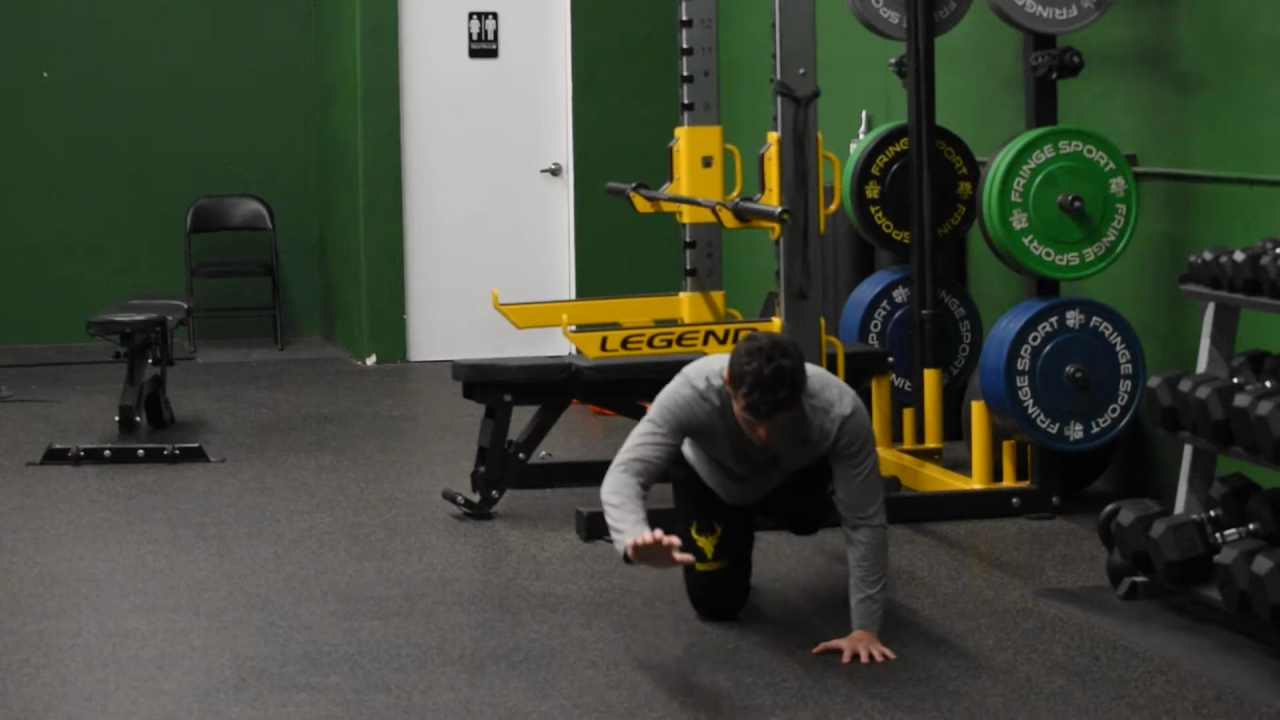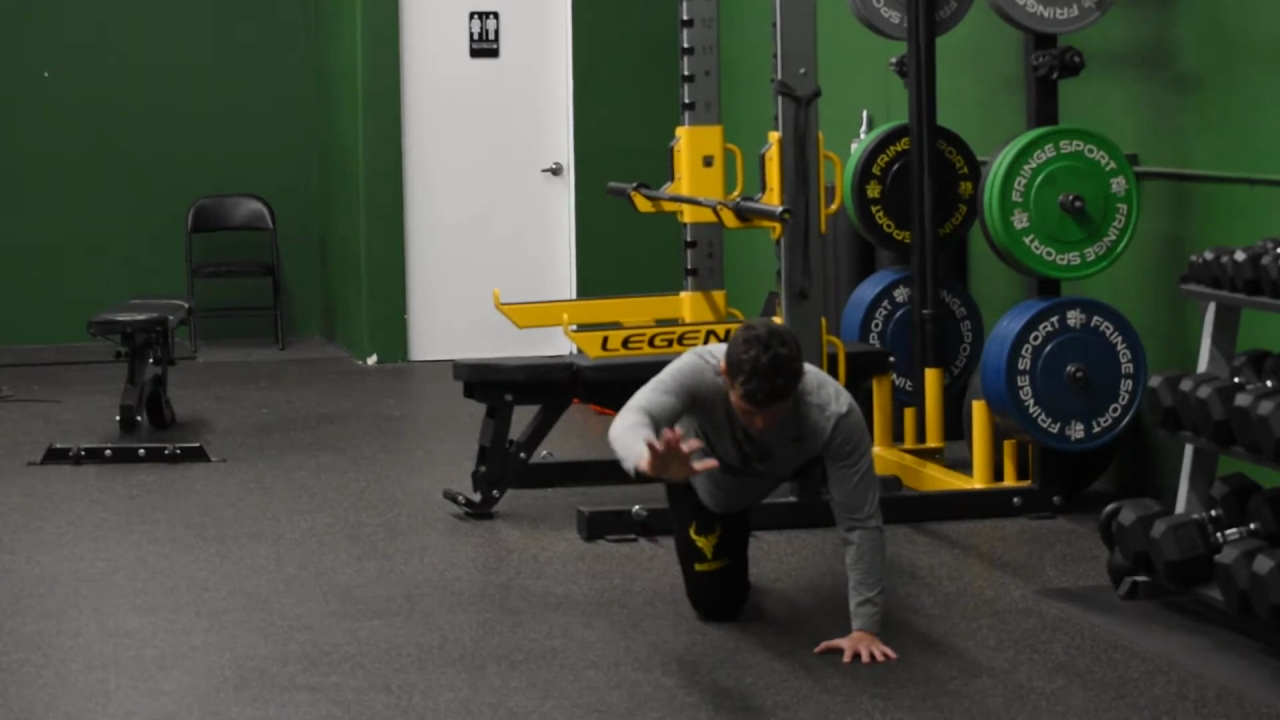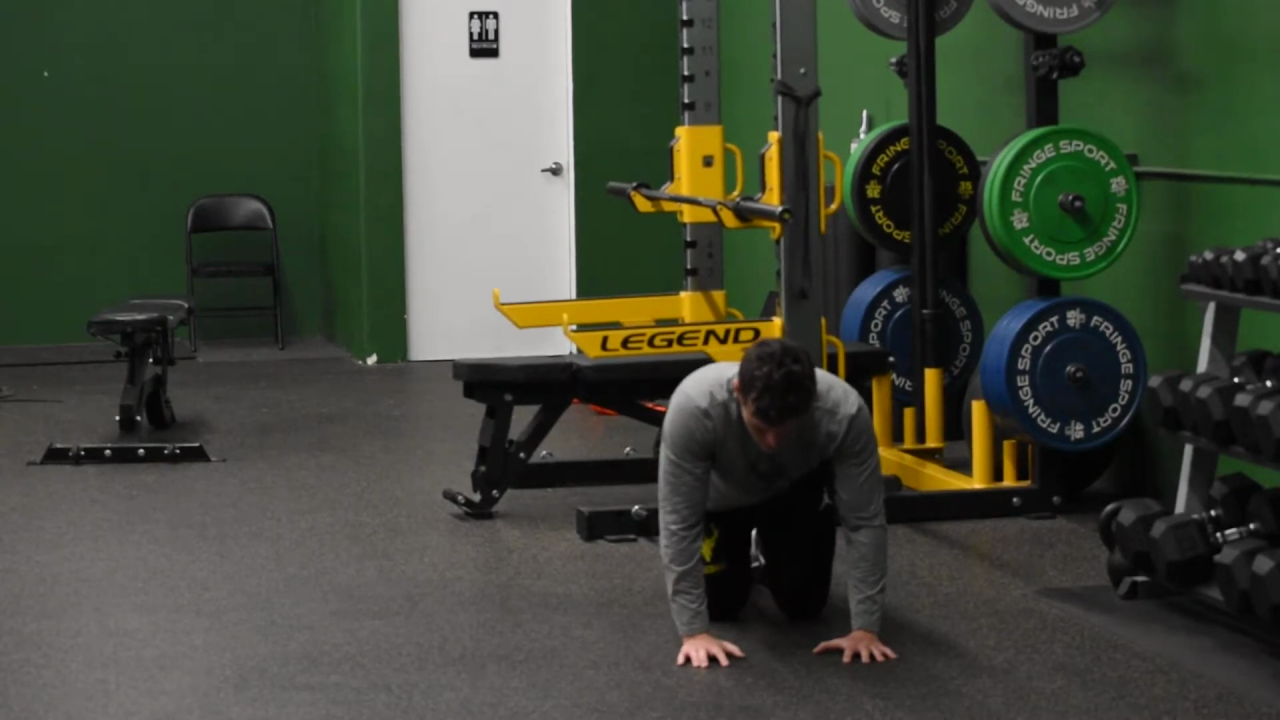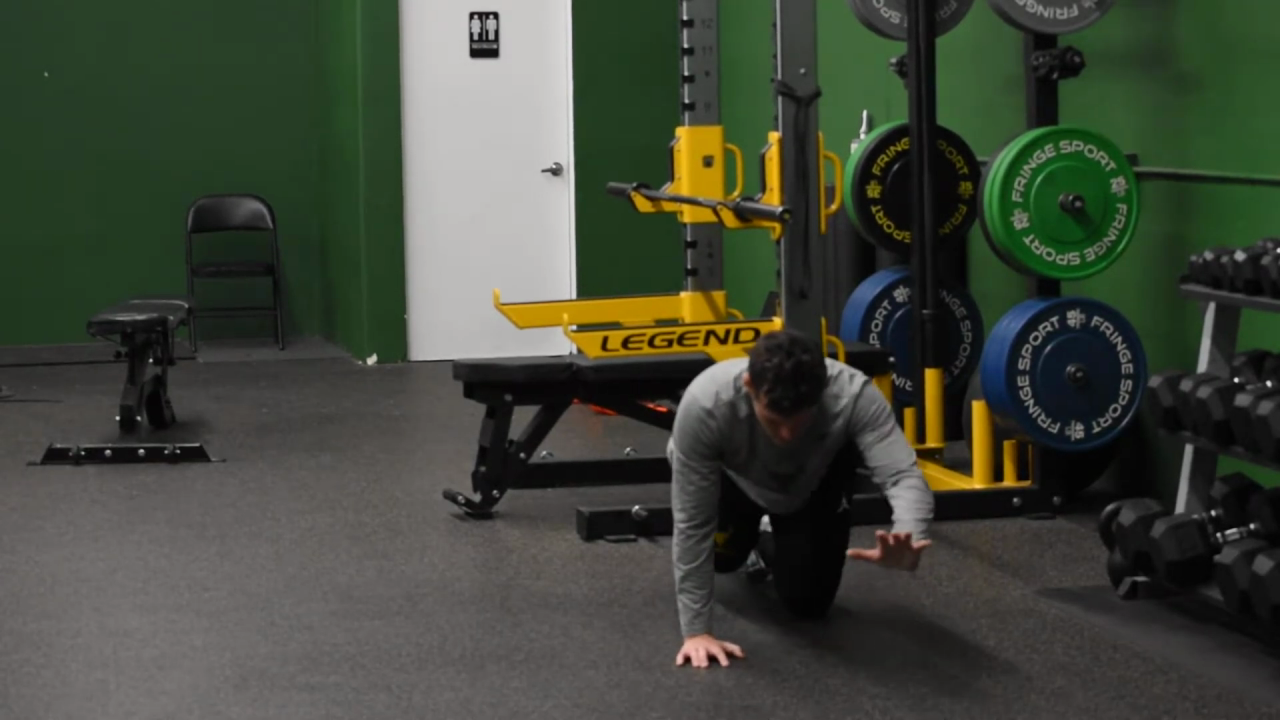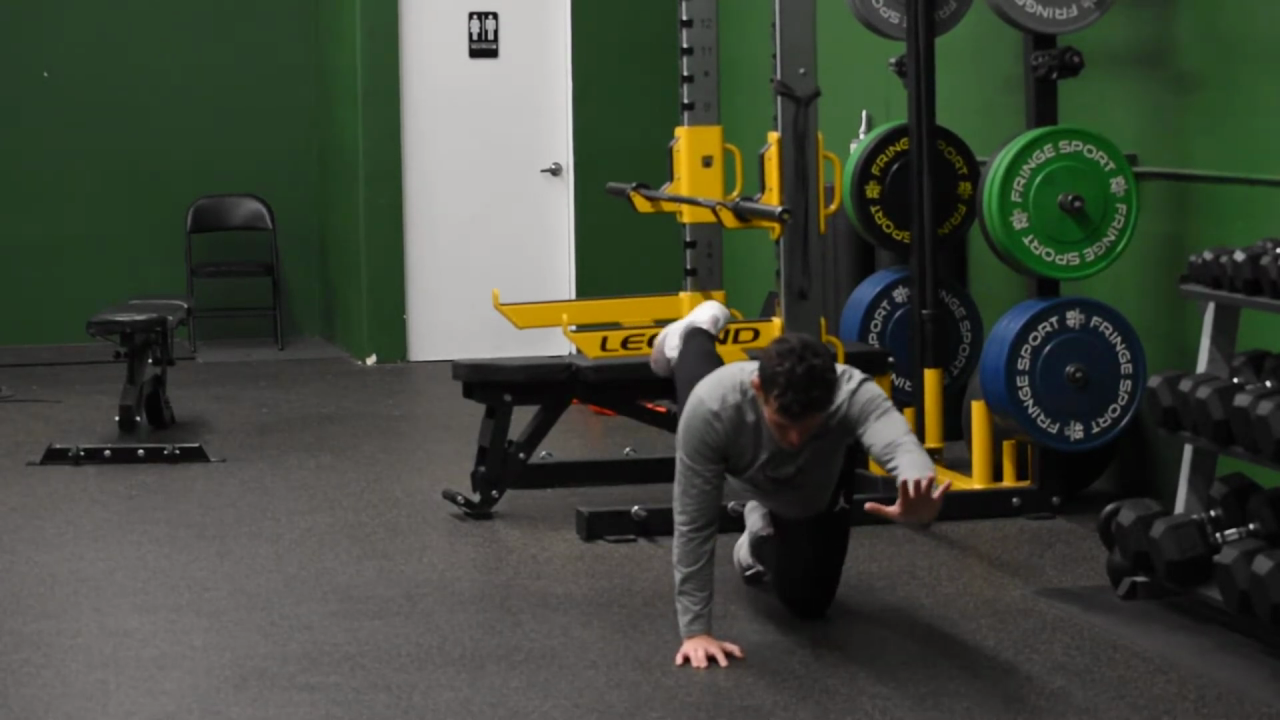
dt=1s
person 1, frame 1
left shoulder: (840, 413)
right shoulder: (694, 391)
left elbow: (865, 521)
right elbow: (625, 469)
left wrist: (865, 628)
right wrist: (632, 539)
right hip: (708, 474)
left knee: (807, 521)
right knee: (716, 603)
person 1, frame 2
left shoulder: (834, 413)
right shoulder: (699, 371)
left elbow: (861, 522)
right elbow: (628, 422)
left wrist: (865, 628)
right wrist: (648, 461)
left hip: (783, 464)
right hip: (699, 472)
right knee: (717, 603)
person 1, frame 3
left shoulder: (844, 413)
right shoulder: (694, 406)
left elbow: (864, 522)
right elbow: (679, 523)
left wrist: (865, 628)
right wrist: (693, 631)
right hip: (718, 493)
left knee: (803, 604)
right knee: (721, 605)
left ankle: (768, 552)
person 1, frame 4
left shoulder: (854, 397)
right shoulder: (706, 405)
left elbow: (906, 475)
right elbow: (692, 520)
left wrist: (906, 544)
right wrist: (696, 630)
left hip: (817, 485)
right hip: (738, 480)
left knee: (808, 602)
right knee: (725, 557)
left ankle: (769, 541)
person 1, frame 5
left shoulder: (853, 394)
right shoulder: (712, 407)
left elbow: (902, 447)
right elbow: (695, 523)
left wrist: (917, 501)
right wrist: (696, 630)
right hip: (743, 471)
left knee: (806, 602)
left ankle: (762, 539)
right ankle: (698, 333)
